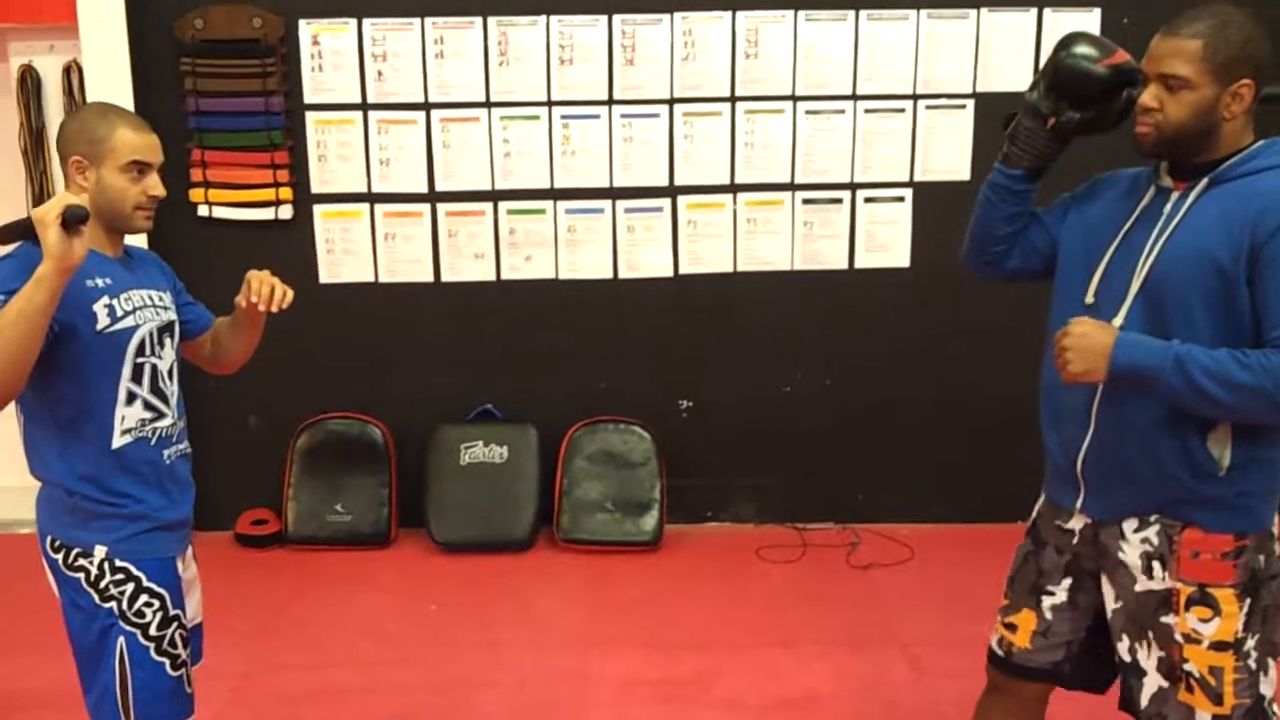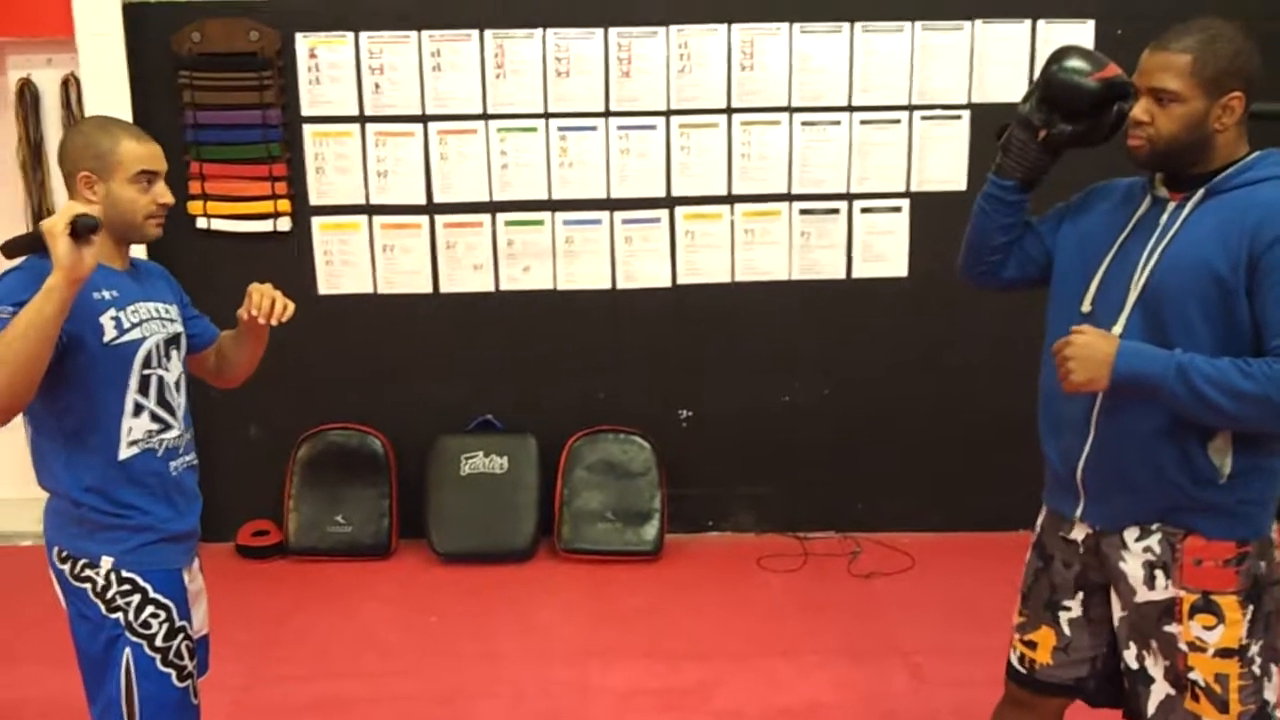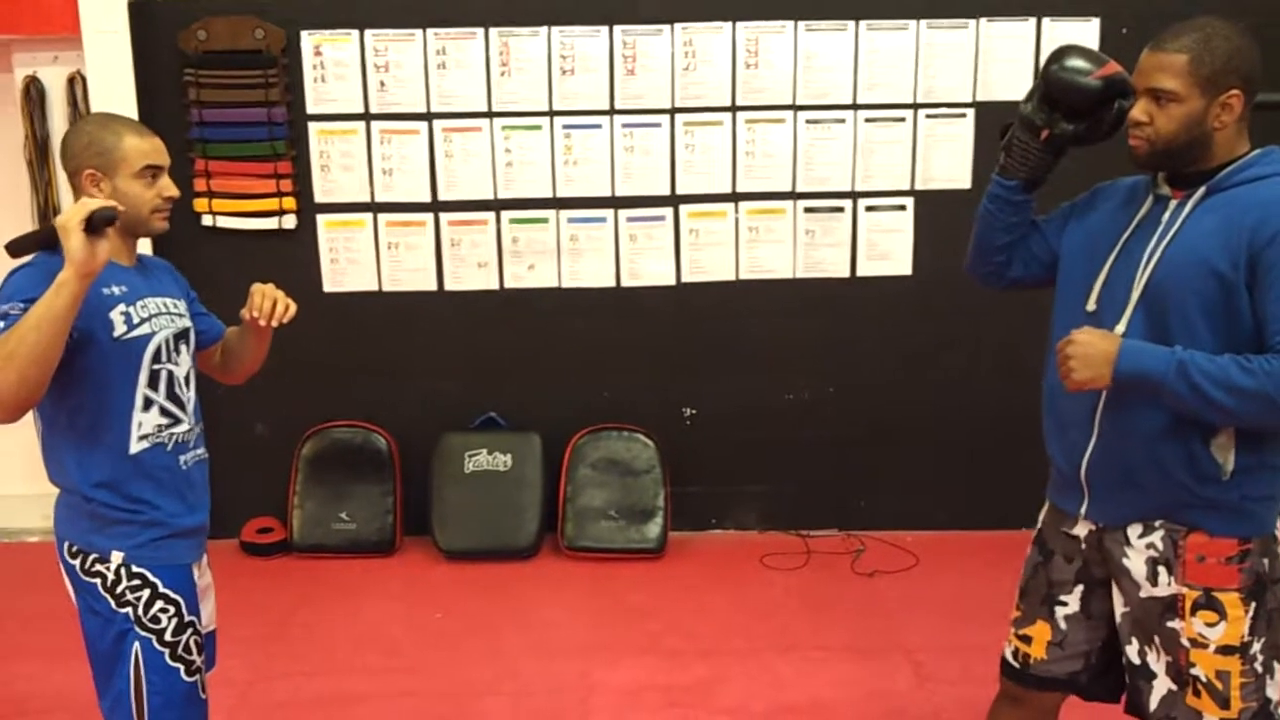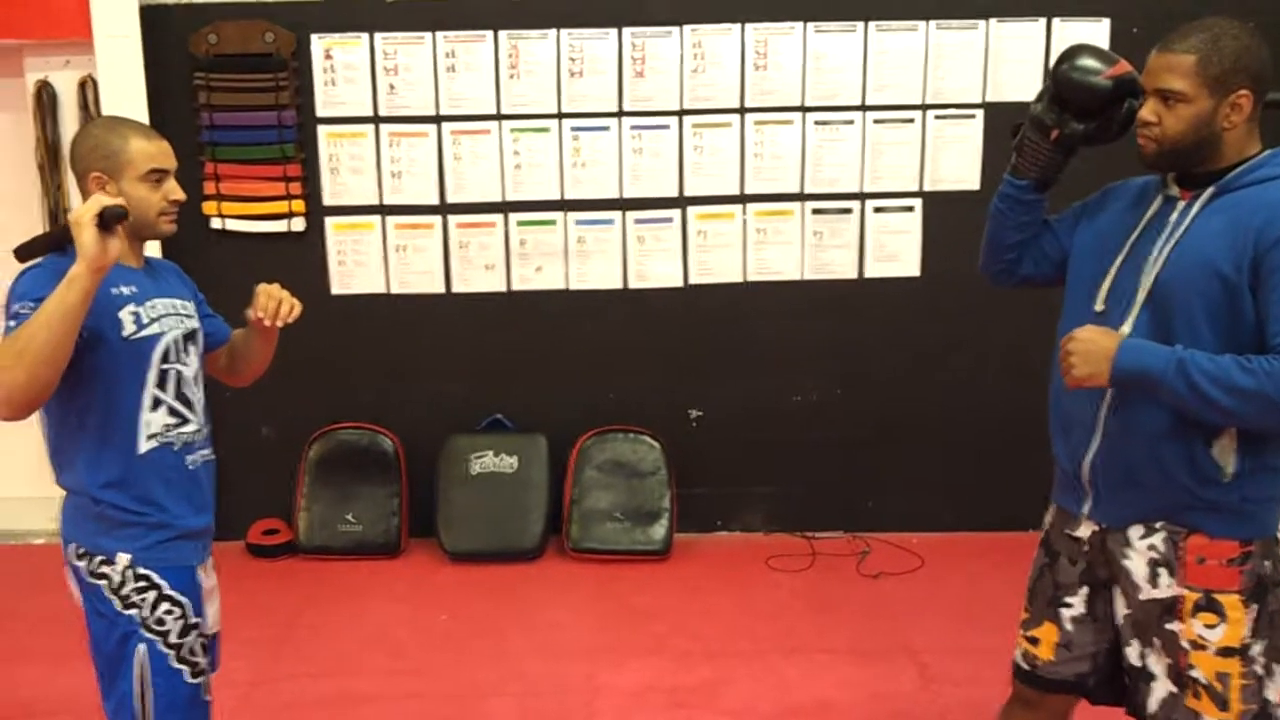
dt=0.3s
person 1, frame 1
right shoulder: (1110, 197)
right elbow: (992, 253)
left wrist: (1128, 357)
right wrist: (1030, 141)
left hip: (1197, 531)
right hip: (1073, 507)
person 1, frame 2
right shoulder: (1105, 207)
right elbow: (988, 263)
left wrist: (1131, 366)
right wrist: (1023, 152)
left hip: (1196, 539)
right hip: (1074, 517)
person 1, frame 3
right shoulder: (1111, 205)
right elbow: (995, 262)
left wrist: (1130, 364)
right wrist: (1025, 153)
left hip: (1201, 535)
right hip: (1078, 515)
person 1, frame 4
right shoulder: (1121, 205)
right elbow: (1008, 260)
left wrist: (1130, 361)
right wrist: (1037, 151)
left hip: (1203, 535)
right hip: (1084, 514)
person 2, frame 1
left shoulder: (151, 268)
left elbow: (215, 354)
left wrist: (250, 311)
right wrist: (55, 271)
left hip: (165, 525)
right hip: (103, 539)
person 2, frame 2
left shoulder: (156, 280)
left elbow: (221, 368)
left wrist: (254, 325)
right wrist: (65, 281)
left hip: (173, 536)
right hip: (110, 550)
person 2, frame 3
left shoulder: (164, 276)
left elbow: (227, 365)
left wrist: (259, 323)
right wrist: (78, 275)
left hip: (180, 533)
right hip: (119, 545)
person 2, frame 4
left shoulder: (171, 278)
right shoulder: (56, 279)
left elbow: (233, 367)
left wrist: (264, 324)
right wrist: (89, 269)
left hip: (185, 534)
right hip: (127, 546)
